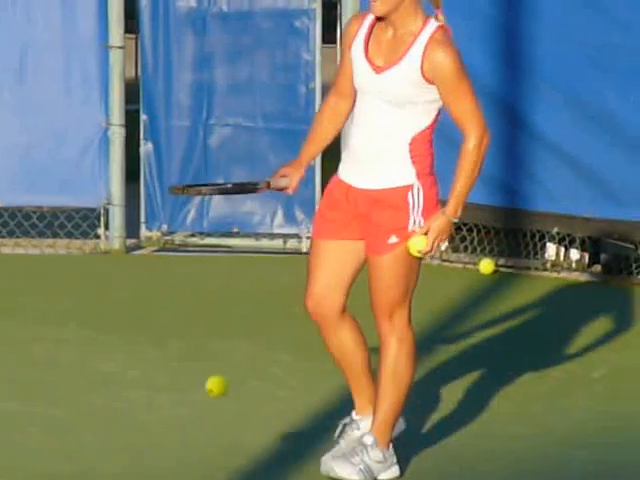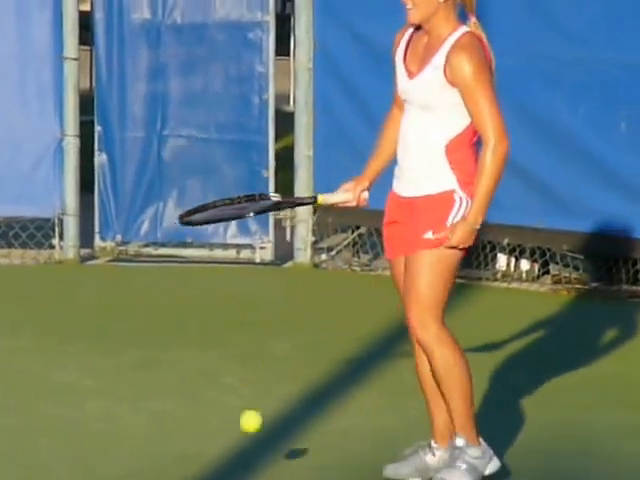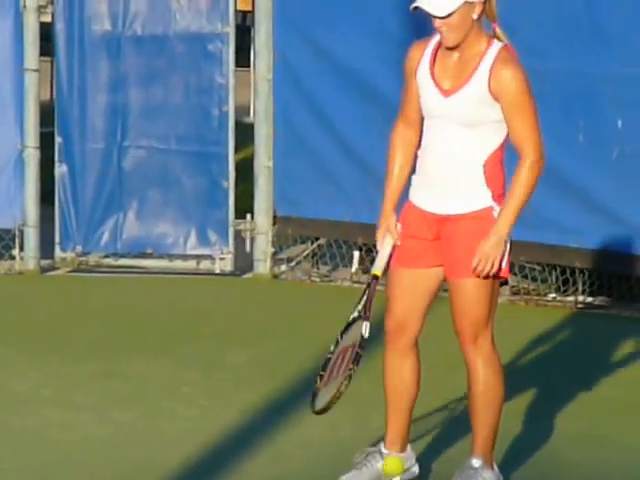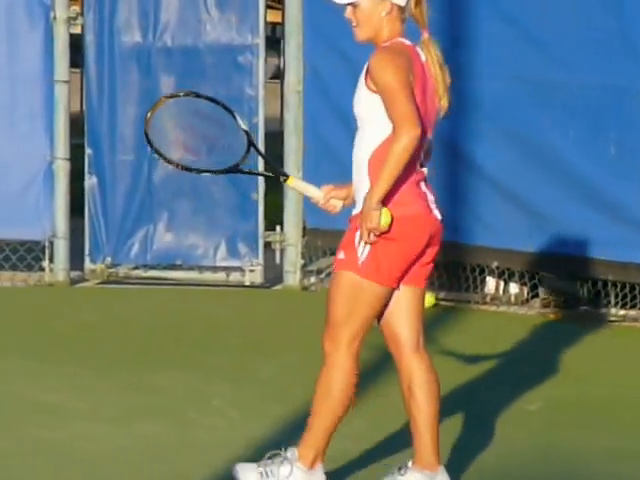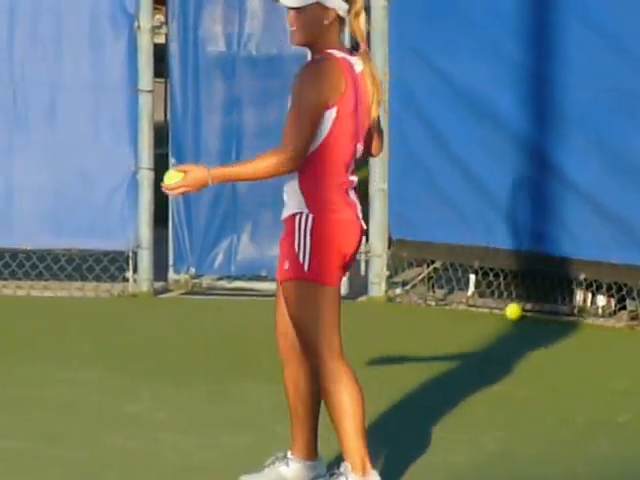
dt=1s
person 1, frame 1
left shoulder: (437, 50)
left elbow: (477, 134)
left wrist: (452, 210)
right wrist: (302, 161)
left hip: (402, 196)
right hip: (348, 188)
left knee: (391, 319)
right knee: (321, 303)
right ankle: (368, 411)
person 1, frame 2
left shoulder: (463, 53)
right shoulder: (407, 39)
left elbow: (496, 142)
left wrist: (473, 218)
right wrist: (367, 177)
left hip: (447, 203)
right hip: (405, 199)
left knee: (423, 324)
right knee: (425, 324)
person 1, frame 3
left shoulder: (503, 69)
right shoulder: (420, 54)
left elbow: (532, 156)
left wrist: (501, 231)
right wrist: (388, 209)
left hip: (476, 220)
right hip: (421, 214)
left knee: (474, 342)
right knee: (398, 330)
person 1, frame 4
left shoulder: (388, 58)
right shoulder: (421, 60)
left elbow: (408, 133)
left wrist: (373, 201)
right wrist: (354, 188)
left hip: (387, 222)
right hip: (418, 218)
left knee: (340, 345)
right knee: (407, 347)
person 1, frame 5
left shoulder: (319, 72)
right shoulder: (359, 70)
left elbow: (290, 158)
right elbow: (373, 146)
left wrist: (211, 176)
left hip: (315, 221)
right hip: (339, 219)
left knee: (326, 357)
right knee: (293, 346)
